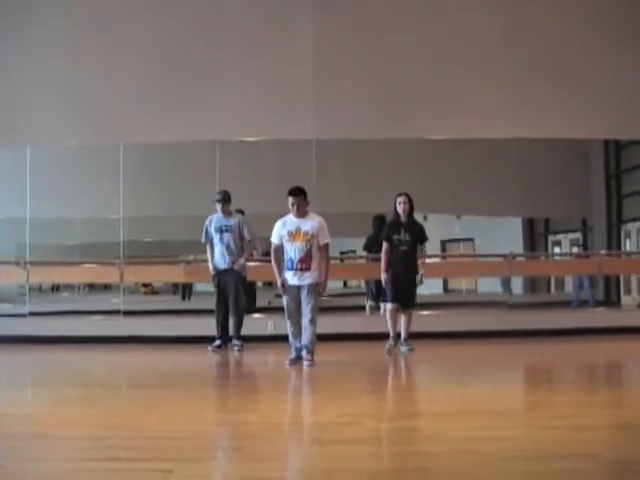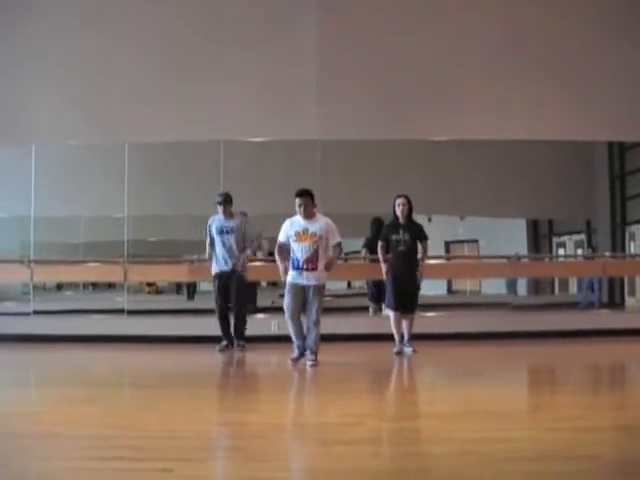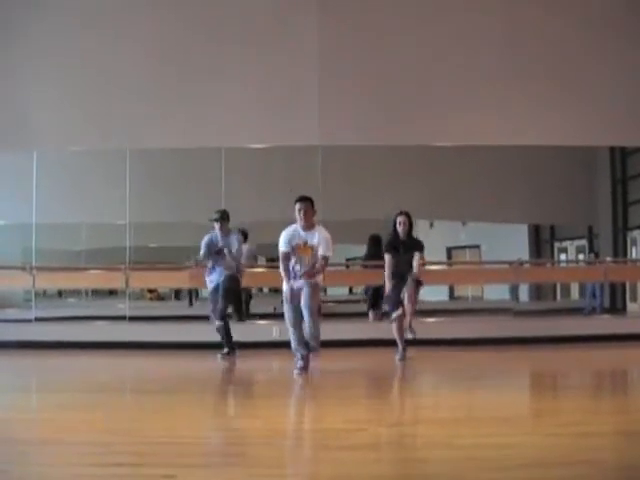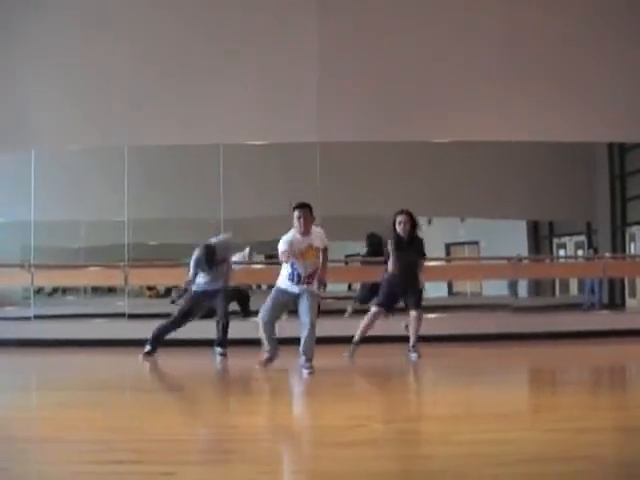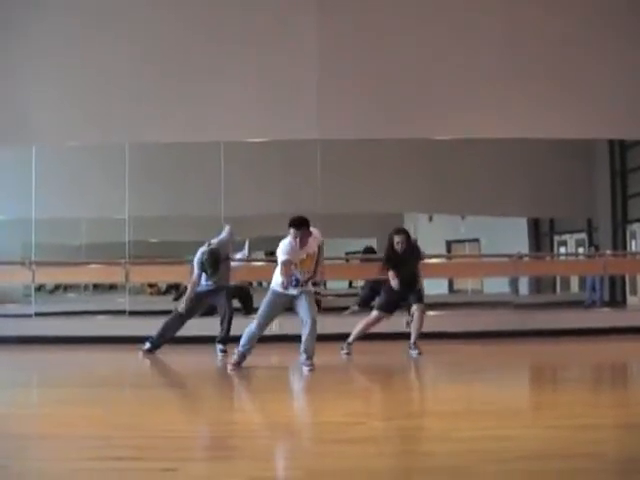
dt=0.4s
person 1, frame 1
left shoulder: (318, 222)
right shoulder: (281, 224)
left elbow: (324, 251)
right elbow: (275, 252)
left wrist: (324, 277)
right wrist: (278, 277)
left hip: (311, 279)
right hip: (289, 279)
left knee: (309, 316)
right knee: (292, 317)
left ankle: (307, 352)
right ankle: (296, 351)
person 1, frame 2
left shoulder: (326, 224)
right shoulder: (289, 224)
left elbow: (337, 246)
right elbow: (279, 247)
left wrist: (332, 259)
right wrist: (281, 264)
left hip: (316, 279)
right hip: (294, 278)
left knee: (313, 318)
right knee: (291, 313)
left ankle: (311, 352)
right ankle: (299, 348)
person 1, frame 3
left shoulder: (323, 235)
right shoulder: (288, 233)
left elbow: (324, 263)
right elbow: (283, 261)
left wrist: (314, 273)
right wrist: (288, 285)
left hip: (310, 282)
right hip: (291, 284)
left knee: (309, 311)
right knee: (293, 324)
left ankle: (313, 343)
right ankle: (301, 358)
person 1, frame 4
left shoulder: (319, 233)
right shoulder: (287, 239)
left elbow: (324, 249)
right elbow: (283, 257)
left wrist: (323, 271)
right wrist: (286, 256)
left hip: (308, 288)
right hip: (285, 286)
left knee: (309, 322)
right knee: (265, 317)
left ankle: (306, 360)
right ankle: (271, 350)
person 1, frame 5
left shoulder: (315, 235)
right shoulder: (285, 247)
right elbow: (284, 264)
left wrist: (317, 267)
right wrist: (285, 275)
left hip: (304, 290)
right hip: (280, 289)
left knee: (310, 321)
right knee: (259, 323)
left ankle: (307, 358)
right ankle: (240, 354)
person 2, frame 1
left shoulder: (417, 227)
right shoulder: (390, 226)
left elbow: (421, 250)
right elbow: (385, 250)
left wrist: (421, 270)
right wrist: (383, 271)
left hip: (411, 271)
right hip: (394, 271)
left knee: (408, 307)
right knee: (392, 304)
left ankle: (404, 340)
right ankle: (392, 338)
person 2, frame 2
left shoulder: (416, 227)
right shoulder: (389, 227)
left elbow: (424, 246)
right elbow: (380, 247)
left wrist: (421, 264)
right wrist: (383, 263)
left hip: (411, 272)
right hip: (394, 272)
left knee: (410, 309)
right knee: (394, 308)
left ankle: (407, 341)
right ankle: (398, 342)
person 2, frame 3
left shoulder: (416, 243)
right shoulder: (391, 241)
left elbow: (418, 260)
right elbow: (388, 263)
left wrist: (415, 274)
right wrist: (388, 281)
left hip: (410, 278)
right hip: (395, 281)
left knee: (409, 292)
right knee: (397, 315)
left ankle: (409, 324)
right ankle: (401, 349)
person 2, frame 4
left shoulder: (418, 242)
right shoulder: (393, 243)
left elbow: (420, 264)
right elbow: (391, 269)
left wrist: (420, 281)
right wrist: (392, 253)
left hip: (412, 284)
right hip: (393, 282)
left knee: (415, 314)
right knee: (375, 312)
left ankle: (412, 346)
right ankle: (355, 342)
person 2, frame 5
left shoulder: (414, 250)
right shoulder: (390, 256)
right elbow: (392, 277)
left wrist: (419, 282)
right wrist: (394, 281)
left hip: (412, 286)
right hip: (393, 288)
left knee: (419, 309)
right knee: (375, 316)
left ankle: (413, 344)
right ankle: (348, 342)
person 3, frame 1
left shoulder: (238, 220)
right shoulder: (211, 221)
left elbow: (248, 242)
right elbow: (208, 244)
left wrist: (242, 260)
right wrist: (210, 263)
left hip: (234, 267)
right hip: (218, 268)
left knee: (236, 303)
right knee: (220, 304)
left ankle: (237, 338)
right ankle: (221, 338)
person 3, frame 2
left shoulder: (241, 222)
right shoulder: (212, 221)
left elbow: (250, 243)
right elbow: (209, 243)
left wrist: (245, 258)
right wrist: (210, 257)
left hip: (237, 269)
right hip: (219, 268)
left knee: (238, 304)
right knee: (221, 305)
left ankle: (240, 337)
right ankle: (227, 339)
person 3, frame 3
left shoulder: (235, 238)
right shoulder: (209, 239)
left elbow: (238, 263)
right elbow: (202, 258)
left wrist: (230, 257)
right wrist: (200, 259)
left hip: (231, 277)
right hip: (214, 280)
right knee: (216, 314)
left ankle: (220, 318)
right ankle: (229, 346)
person 3, frame 4
left shoulder: (224, 243)
right shoulder: (198, 255)
left elbow: (228, 236)
right elbow: (191, 278)
left hip: (219, 287)
right hip: (200, 288)
left knee: (223, 314)
right knee: (179, 316)
left ankle: (220, 346)
right ankle: (153, 342)
person 3, frame 5
left shoulder: (224, 242)
right shoulder: (200, 257)
left elbow: (228, 228)
right elbow: (195, 280)
right wrist: (185, 300)
left hip: (220, 286)
right hip: (202, 288)
left knee: (227, 311)
right knee: (180, 313)
left ankle: (221, 343)
right ankle: (153, 343)
